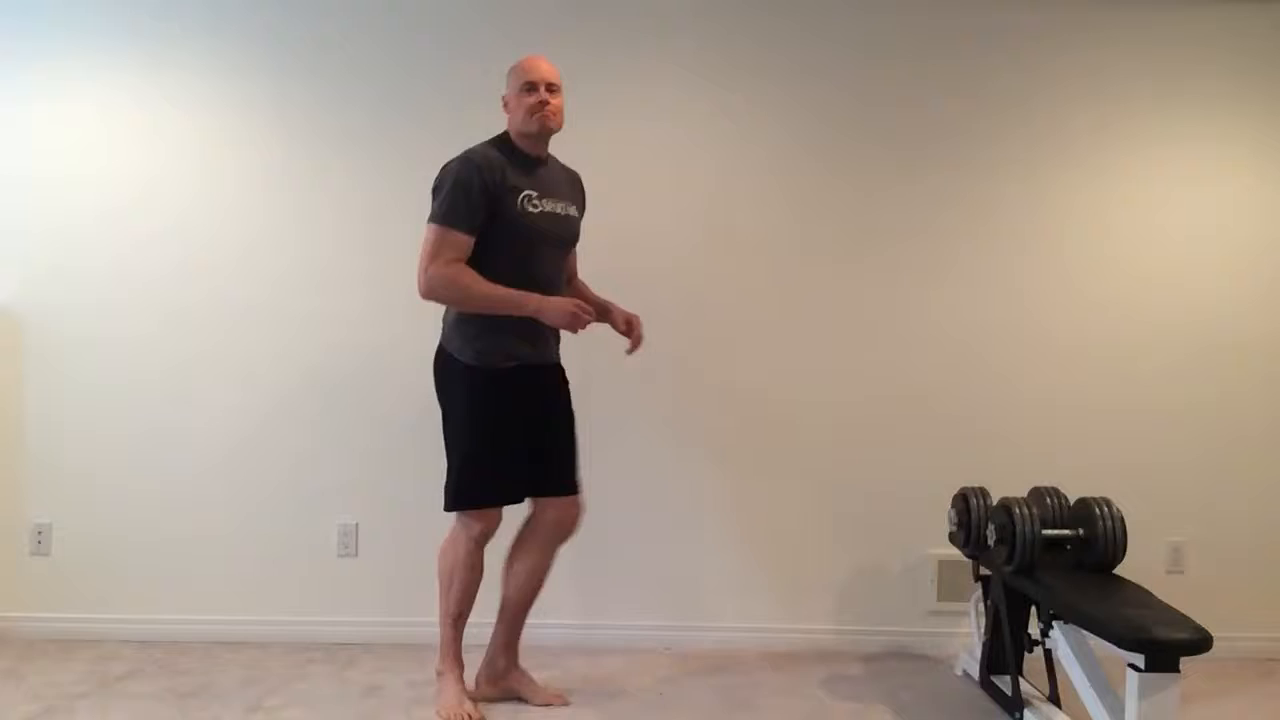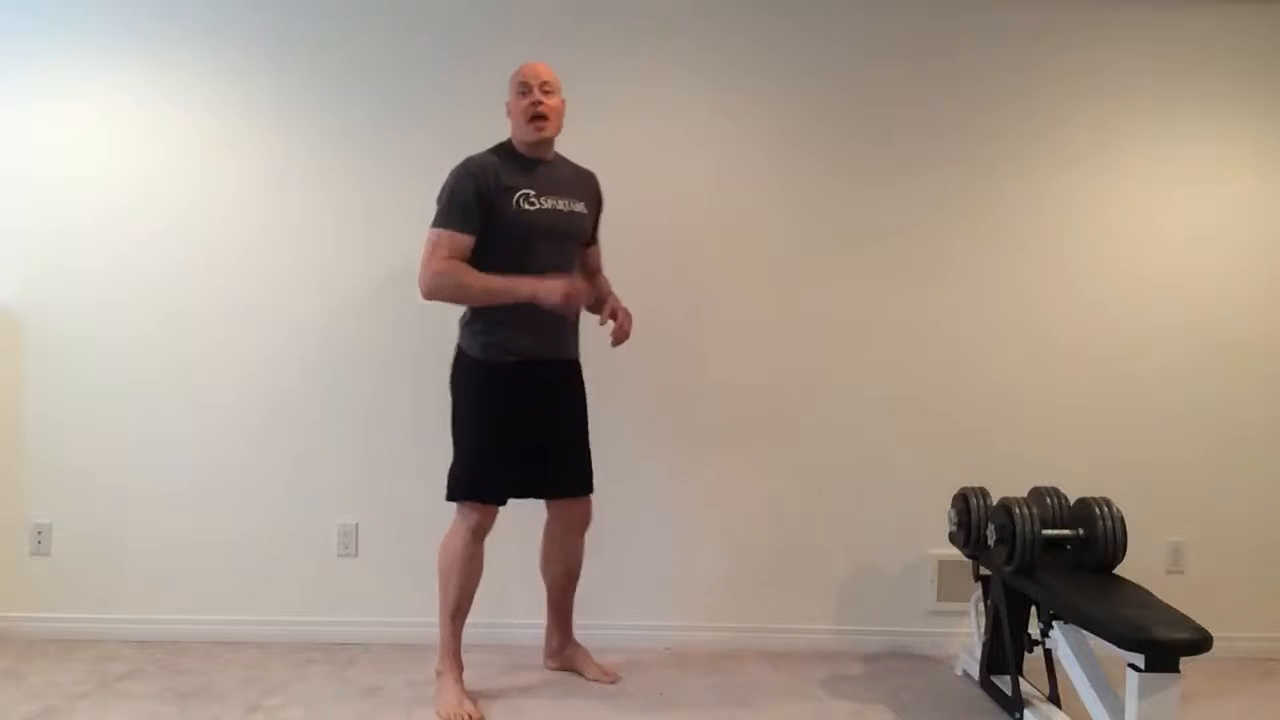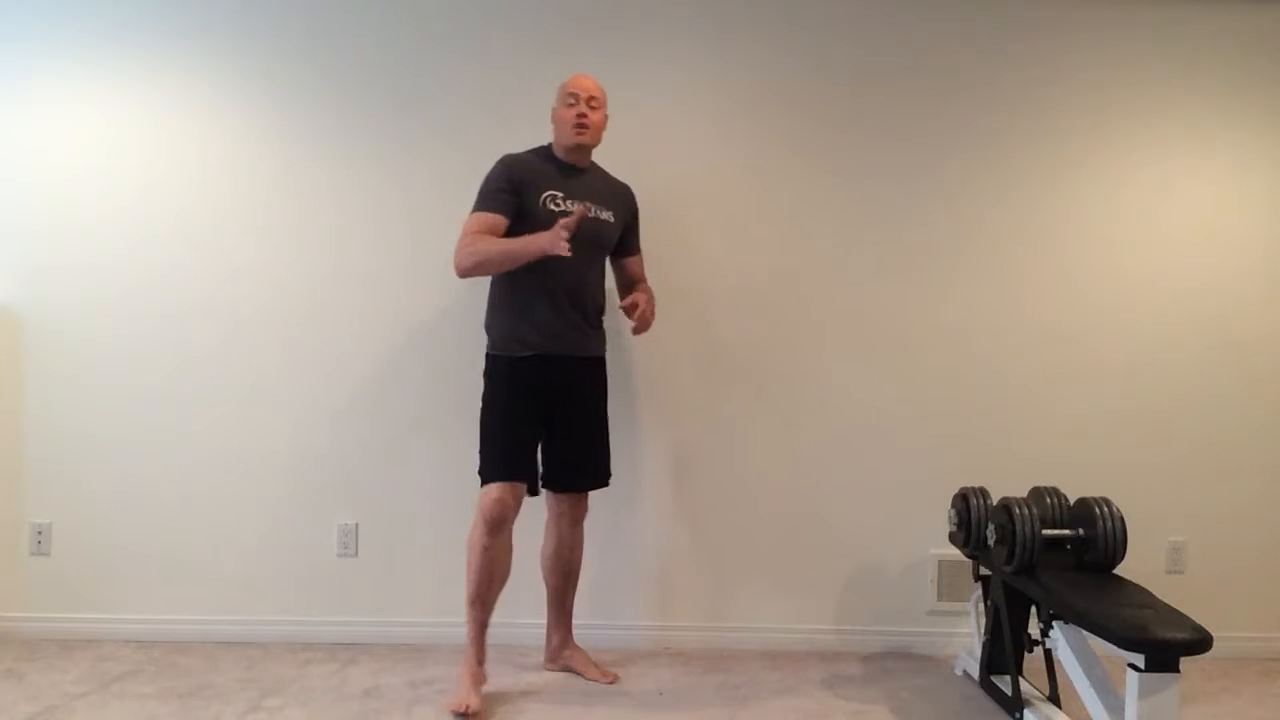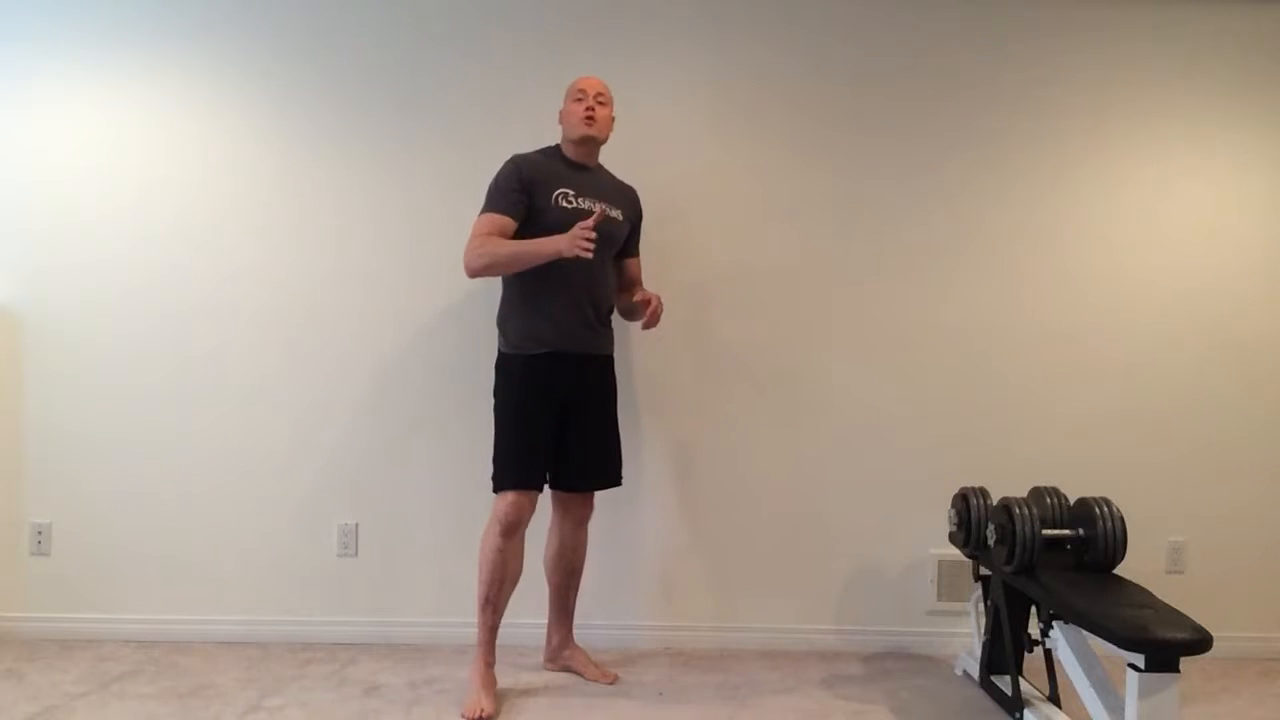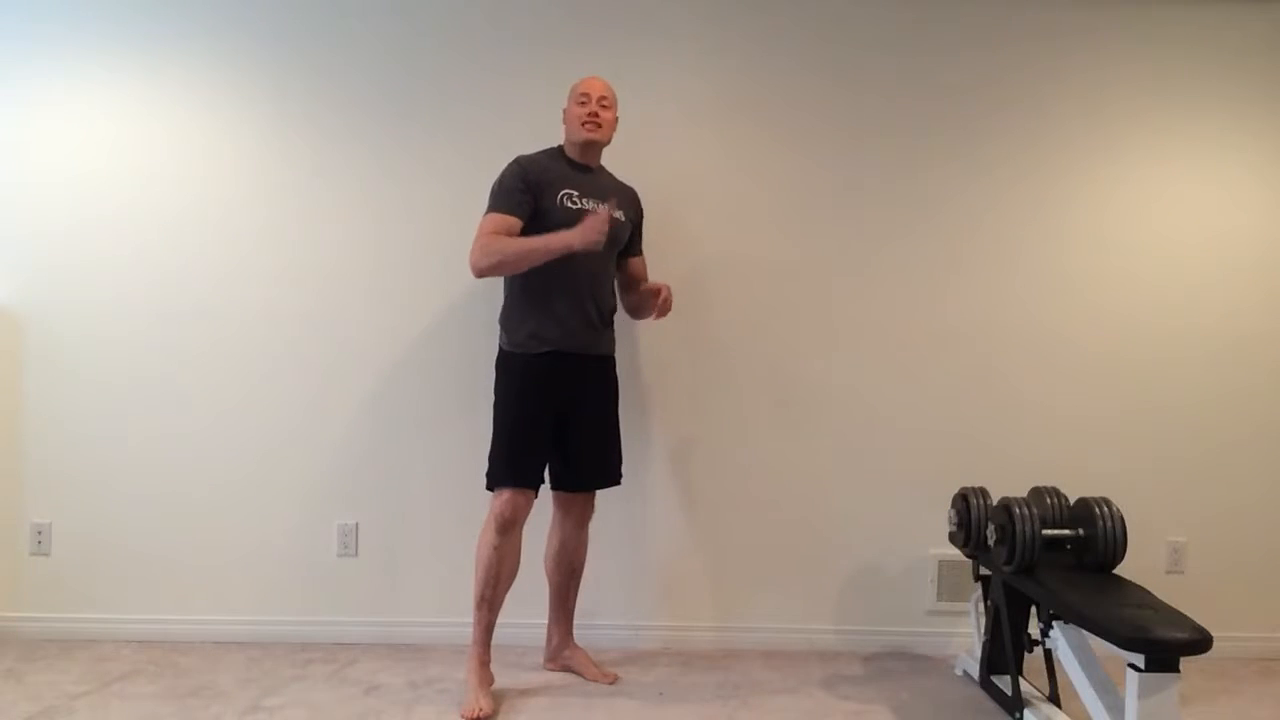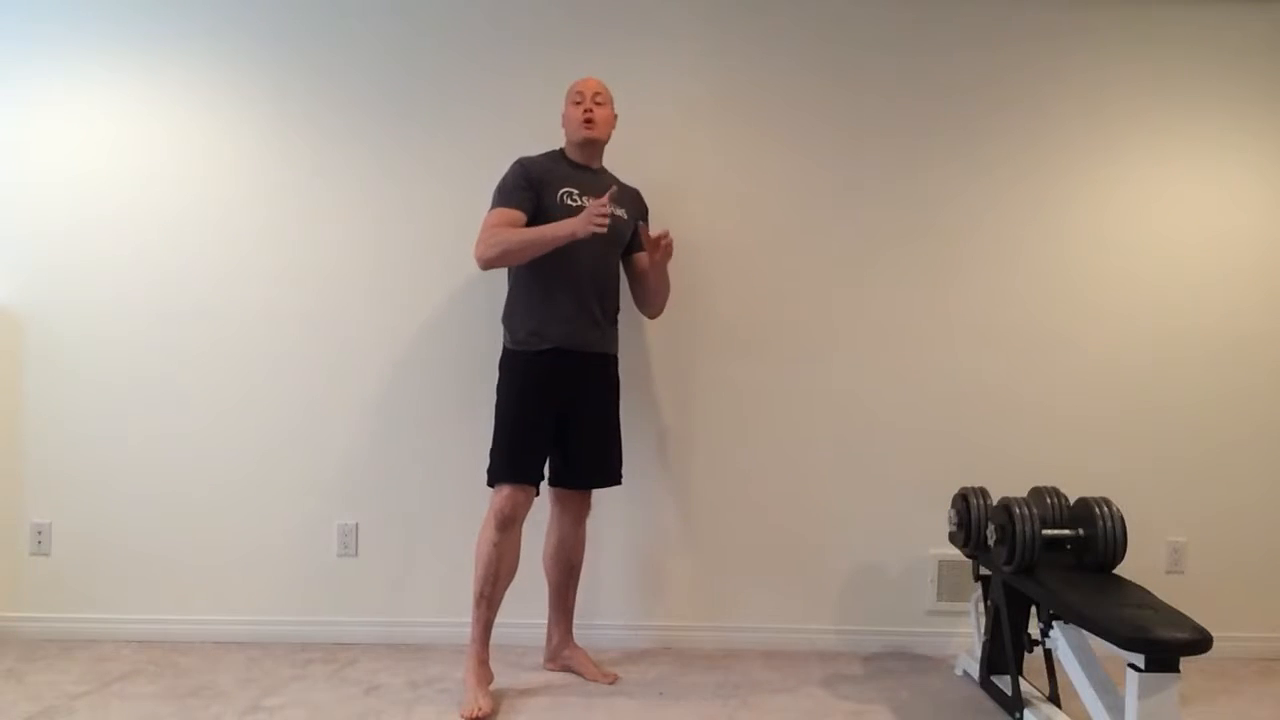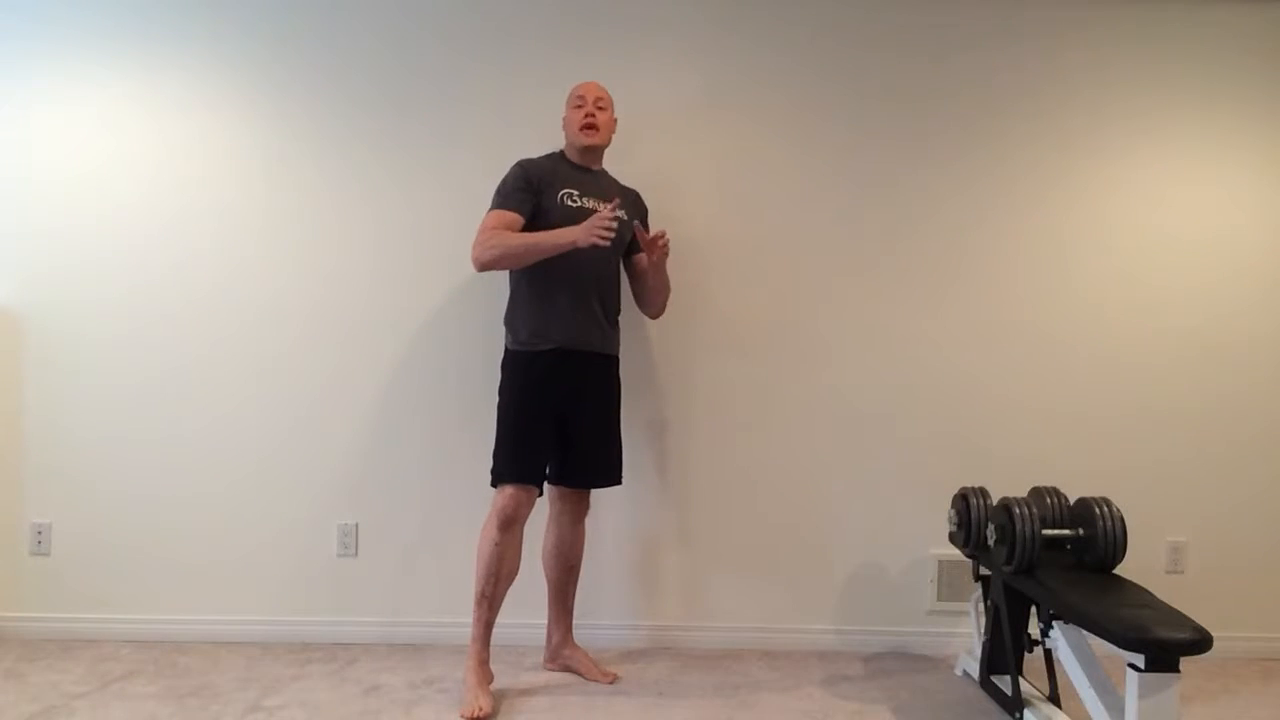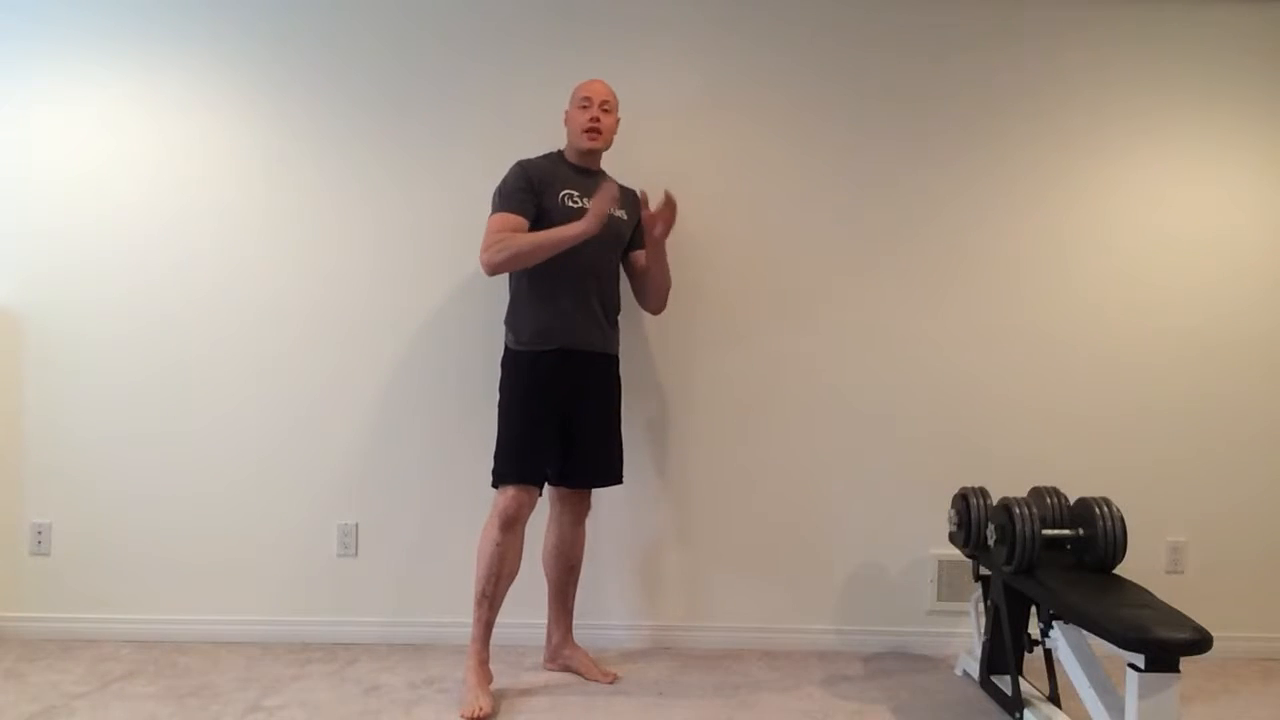
dt=0.3s
person 1, frame 1
left shoulder: (568, 184)
right shoulder: (473, 171)
right elbow: (434, 278)
left wrist: (605, 309)
right wrist: (539, 308)
left hip: (541, 371)
right hip: (478, 372)
left knee: (559, 513)
right knee: (477, 520)
left ankle: (502, 665)
person 1, frame 2
left shoulder: (583, 183)
right shoulder: (477, 176)
right elbow: (435, 278)
left wrist: (609, 300)
right wrist: (535, 289)
left hip: (560, 369)
right hip: (491, 370)
left knee: (573, 511)
right knee: (475, 516)
left ankle: (560, 641)
person 1, frame 3
left shoulder: (620, 197)
right shoulder: (516, 172)
left elbow: (632, 280)
right elbow: (466, 258)
left wrist: (643, 303)
right wrist: (546, 240)
left hip: (583, 367)
right hip: (515, 362)
left knee: (571, 507)
right knee: (498, 502)
left ankle: (560, 642)
right ankle: (475, 657)
person 1, frame 4
left shoulder: (624, 197)
right shoulder: (525, 171)
right elbow: (476, 258)
left wrist: (643, 301)
right wrist: (560, 243)
left hip: (594, 366)
right hip: (528, 362)
left knee: (576, 507)
right knee: (513, 508)
left ankle: (560, 642)
right ankle: (483, 663)
person 1, frame 5
left shoulder: (625, 199)
right shoulder: (528, 173)
left elbow: (631, 300)
right elbow: (482, 259)
left wrist: (653, 298)
right wrist: (570, 238)
left hip: (595, 366)
right hip: (529, 361)
left knee: (577, 505)
right knee: (509, 505)
left ankle: (561, 642)
right ankle: (478, 663)
person 1, frame 6
left shoulder: (629, 200)
right shoulder: (531, 173)
left elbow: (650, 306)
right elbow: (487, 251)
left wrist: (658, 263)
right wrist: (575, 226)
left hip: (596, 365)
right hip: (532, 359)
left knee: (574, 503)
right knee: (509, 502)
left ankle: (560, 642)
right ankle: (477, 661)
person 1, frame 7
left shoulder: (628, 201)
right shoulder: (532, 175)
left elbow: (653, 306)
right elbow: (484, 252)
left wrist: (656, 261)
right wrist: (576, 235)
left hip: (598, 364)
right hip: (535, 358)
left knee: (573, 501)
right knee: (512, 501)
left ankle: (560, 642)
right ankle: (477, 660)
person 1, frame 8
left shoulder: (628, 201)
right shoulder: (530, 175)
left elbow: (653, 301)
right elbow: (493, 256)
left wrist: (657, 243)
right wrist: (584, 225)
left hip: (598, 365)
right hip: (534, 359)
left knee: (573, 502)
right knee: (513, 502)
left ankle: (560, 642)
right ankle: (477, 660)
